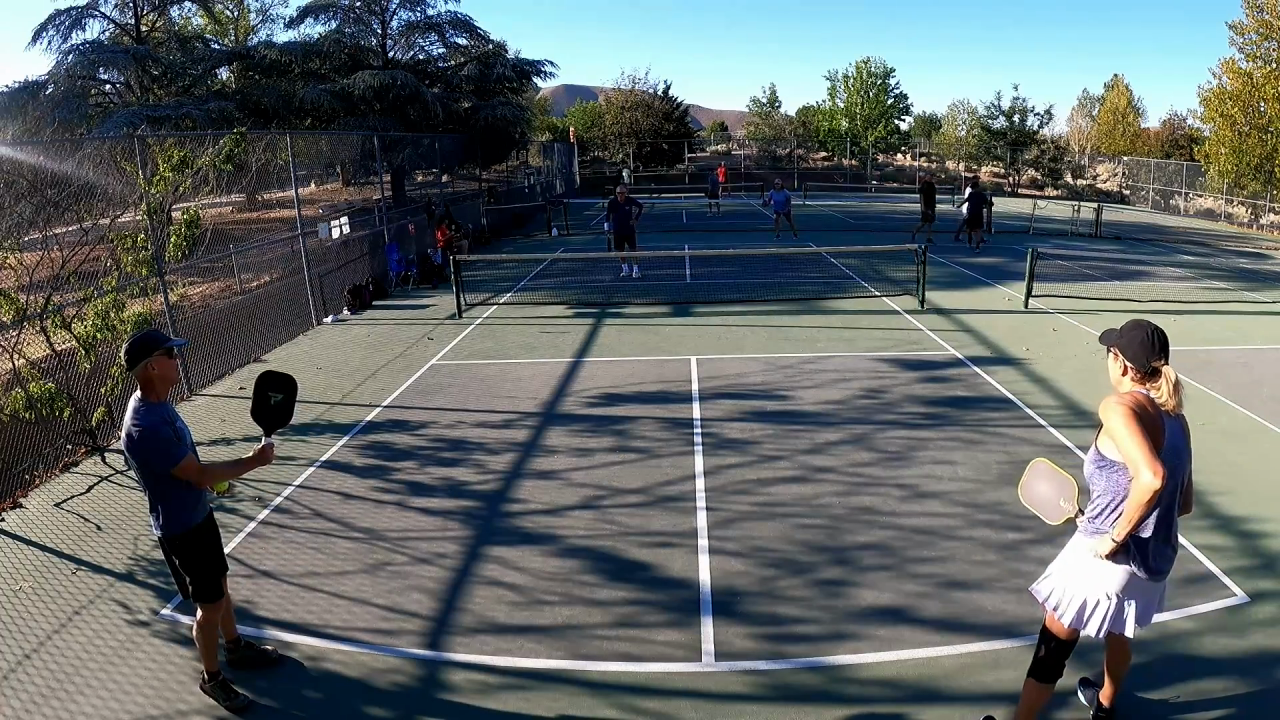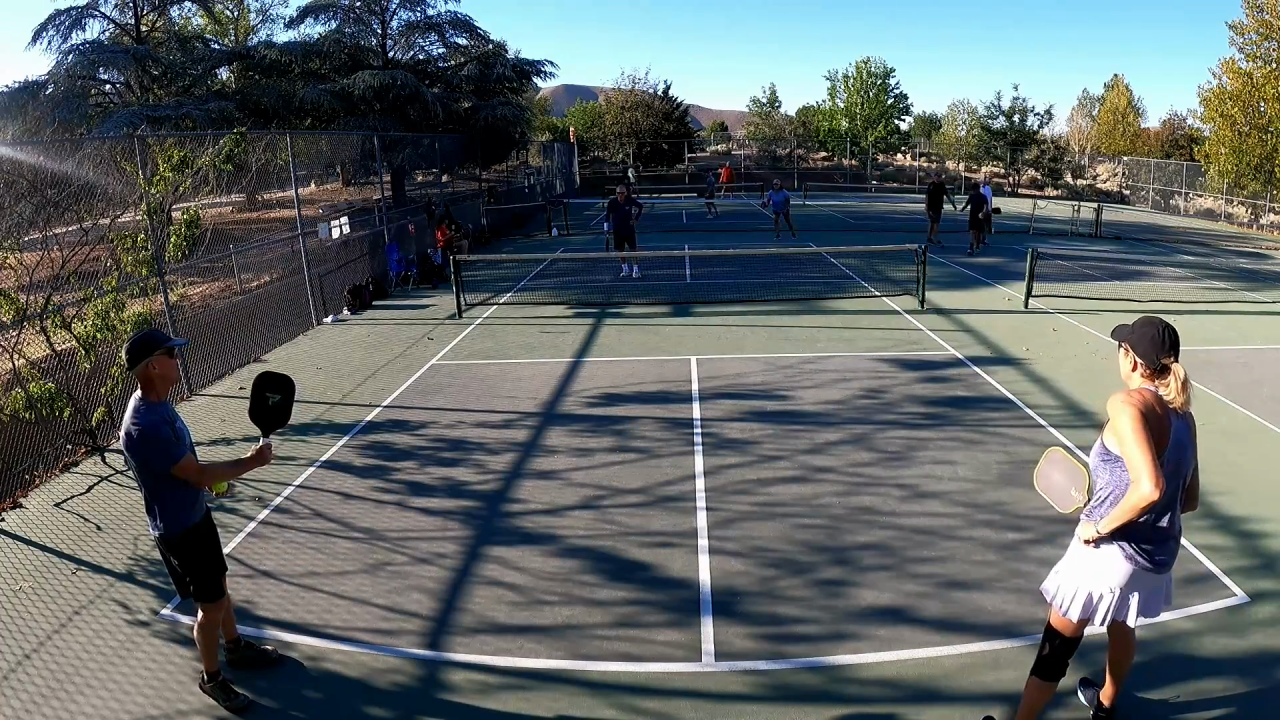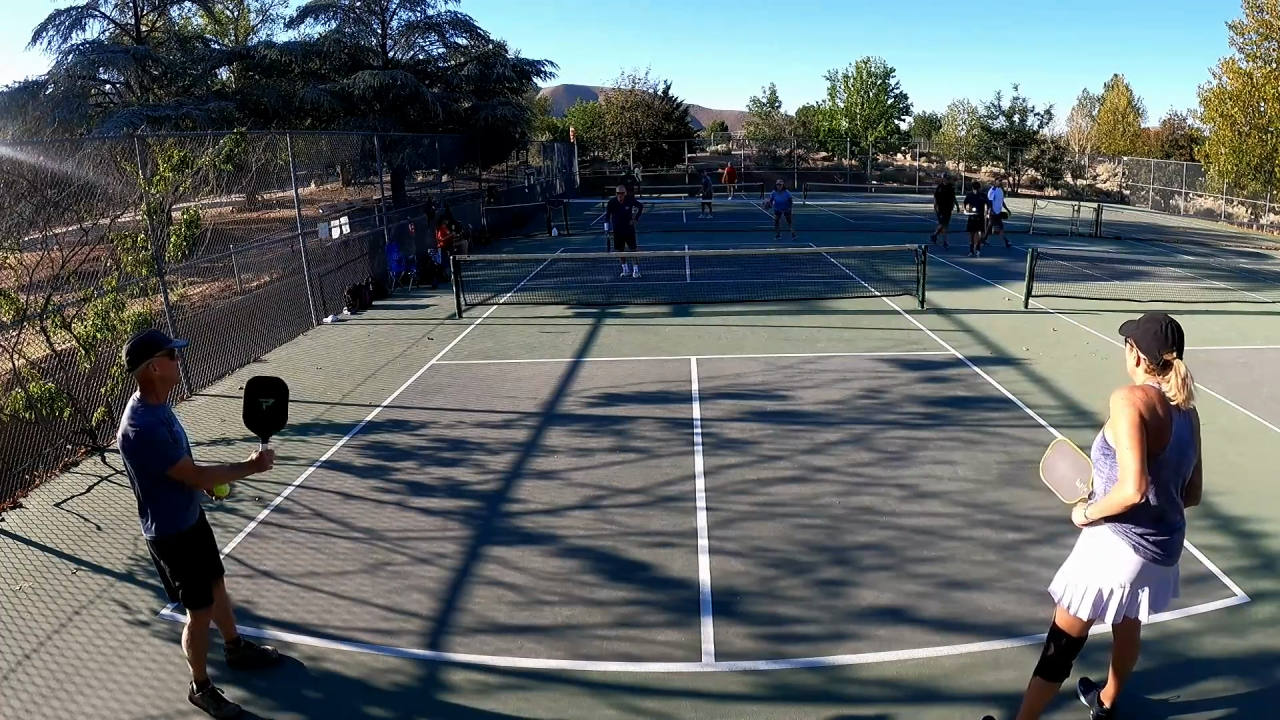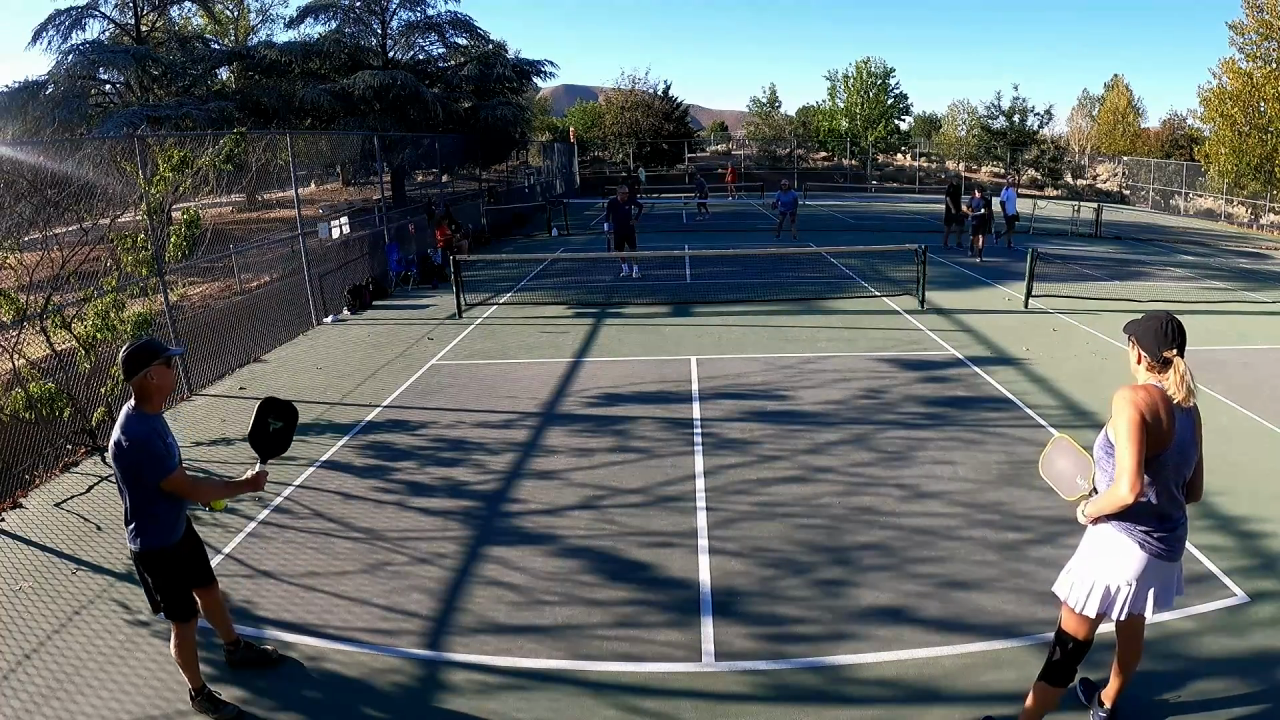
dt=0.3s
person 1, frame 1
left shoulder: (1119, 407)
right shoulder: (1175, 418)
left elbow: (1152, 478)
right elbow: (1183, 502)
left wrist: (1114, 536)
left hip: (1105, 559)
right hip: (1154, 564)
left knee: (1052, 650)
right knee: (1118, 631)
person 1, frame 2
left shoulder: (1128, 403)
right shoulder: (1183, 416)
left elbow: (1150, 489)
right elbow: (1189, 499)
left wrist: (1097, 527)
left hip: (1109, 553)
right hip: (1155, 559)
left knee: (1056, 648)
right knee: (1122, 629)
person 1, frame 3
left shoulder: (1130, 399)
right shoulder: (1187, 411)
left elbow: (1133, 489)
right elbow: (1191, 494)
left wrist: (1087, 512)
left hip: (1115, 546)
right hip: (1162, 551)
left knee: (1061, 645)
right knee: (1128, 628)
person 1, frame 4
left shoulder: (1132, 399)
right shoulder: (1188, 409)
left elbow: (1127, 489)
right elbow: (1192, 491)
left wrist: (1088, 509)
left hip: (1119, 543)
right hip: (1165, 549)
left knee: (1068, 646)
right knee: (1131, 630)
person 2, frame 1
left shoulder: (157, 402)
right shoulder: (146, 426)
right elbow: (200, 475)
left wrist: (213, 476)
right wrist: (252, 461)
left hip: (198, 514)
right hip: (181, 529)
left knee: (220, 585)
right knee: (211, 605)
left ankle: (236, 648)
right ankle: (212, 678)
person 2, frame 2
left shoulder: (157, 403)
right shoulder: (145, 425)
right elbow: (198, 475)
left wrist: (210, 475)
right wrist: (251, 462)
left hip: (195, 514)
right hip: (177, 529)
left knee: (219, 586)
right knee: (212, 604)
left ankle: (236, 648)
right ankle: (211, 677)
person 2, frame 3
left shoulder: (156, 404)
right shoulder: (142, 426)
right elbow: (194, 477)
left wrist: (208, 479)
right wrist: (250, 466)
left hip: (190, 517)
right hip: (171, 533)
left knee: (216, 586)
right knee: (200, 611)
left ankle: (236, 648)
right ankle: (201, 688)
person 2, frame 4
left shoulder: (149, 414)
right shoulder: (135, 437)
right elbow: (188, 490)
left wrist: (206, 490)
right wrist: (243, 485)
left hip: (178, 527)
right hip: (155, 545)
left knee: (209, 591)
right knee: (185, 622)
left ankle: (235, 648)
